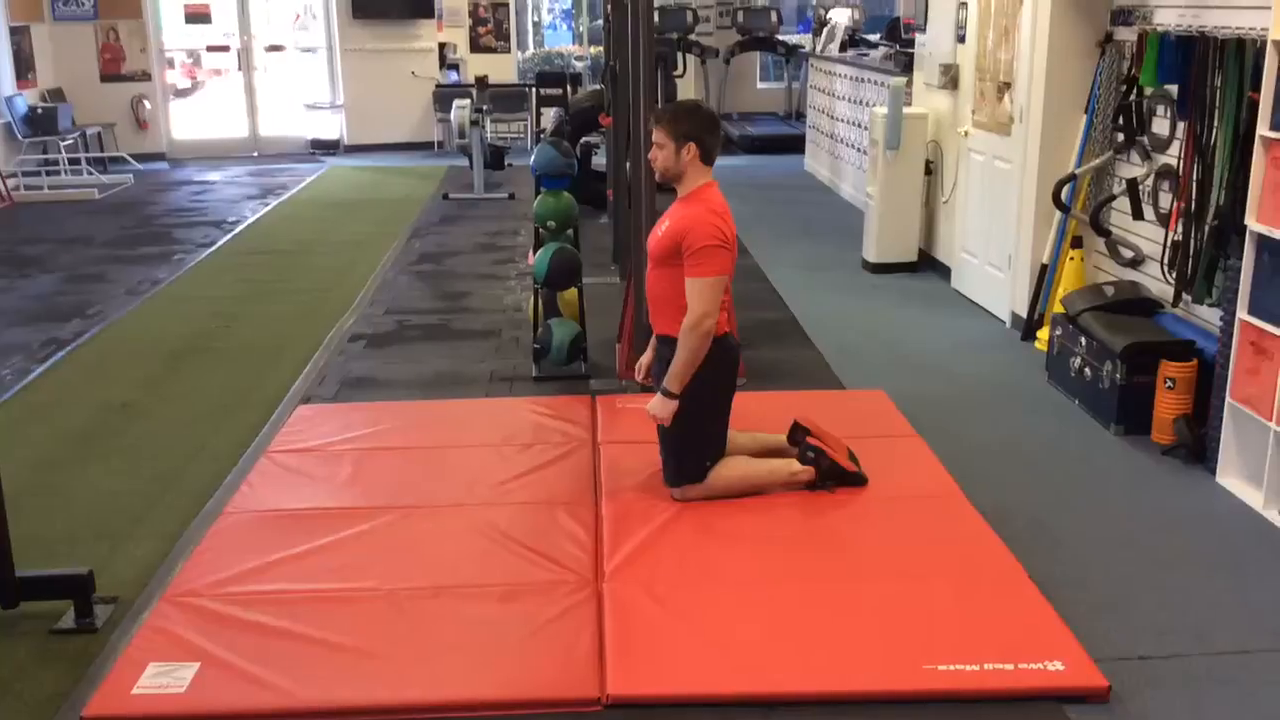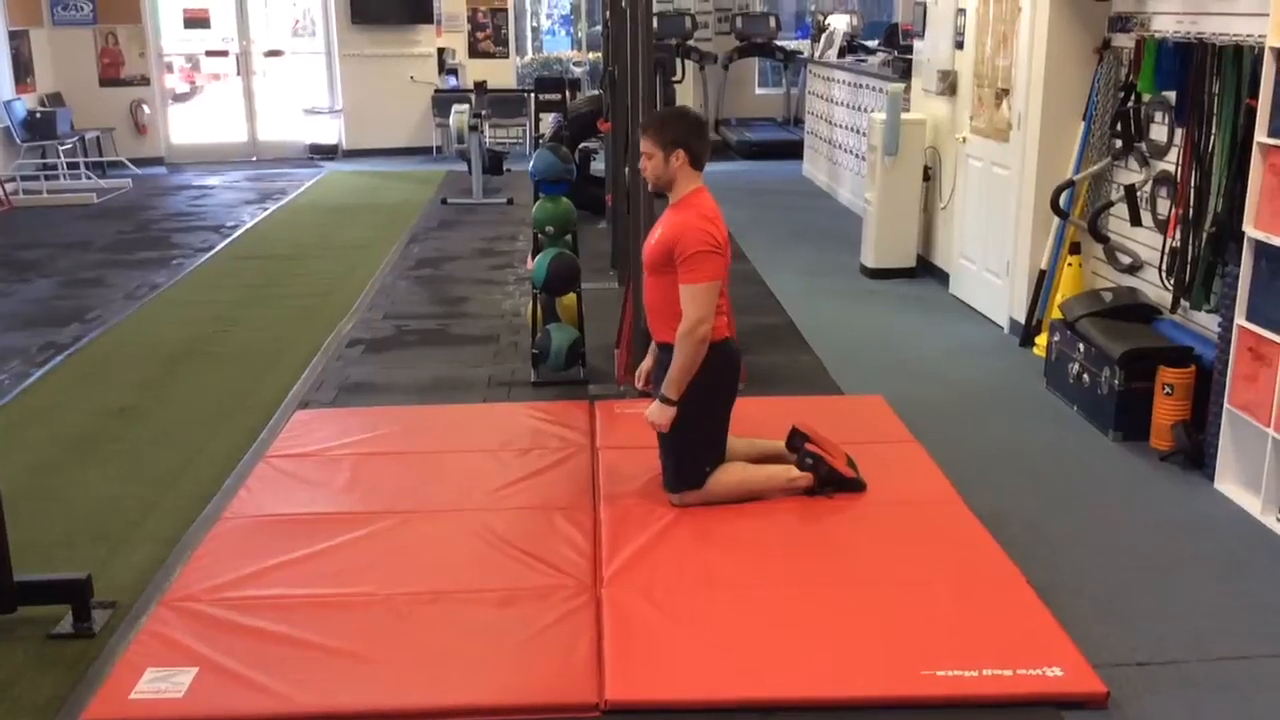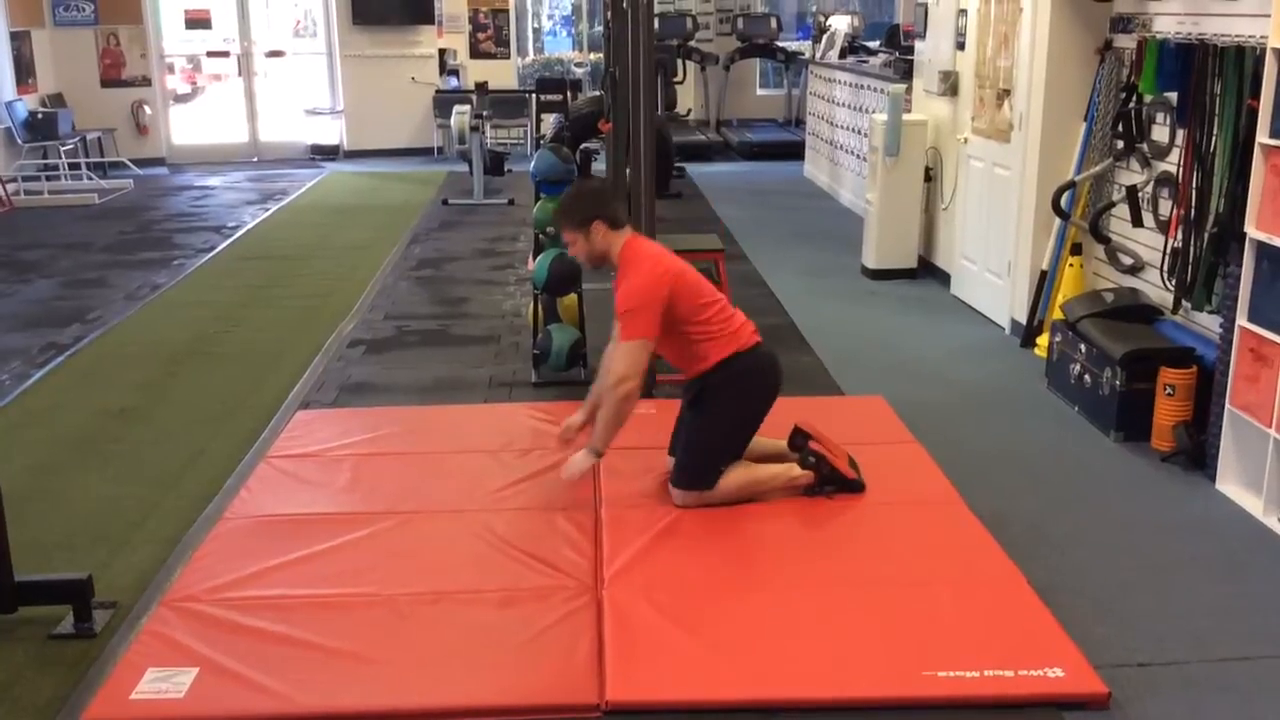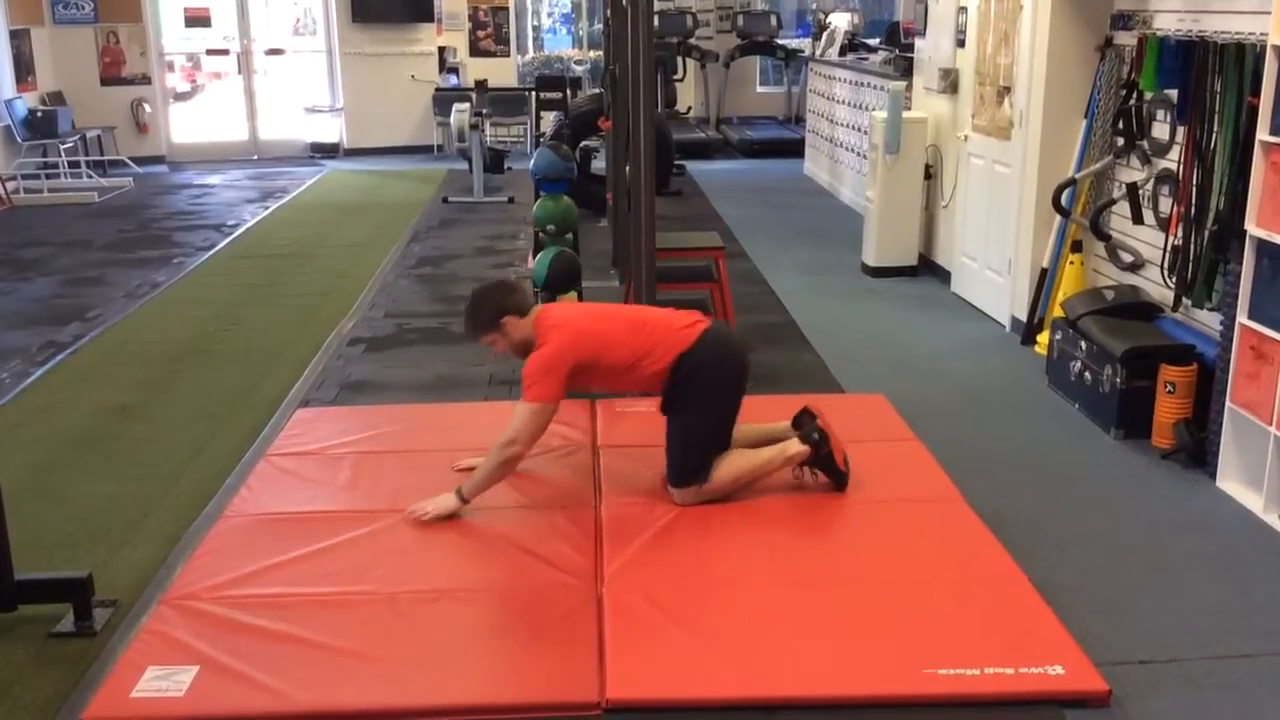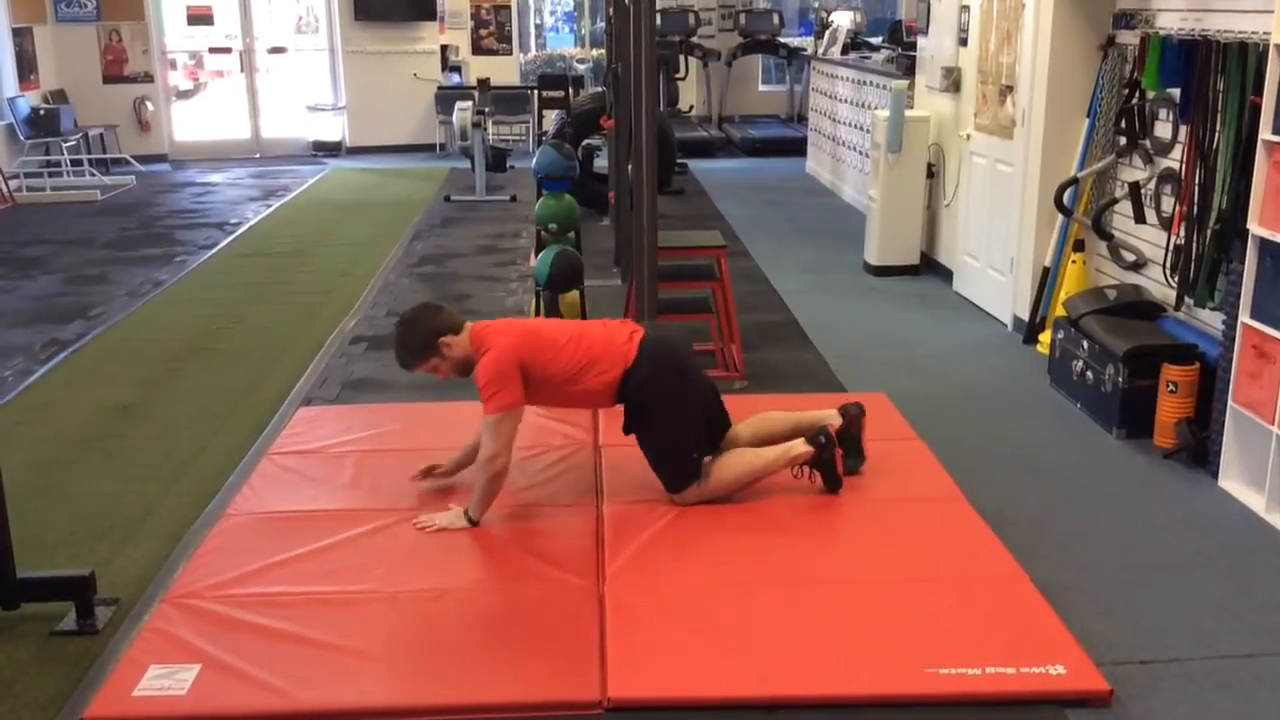
dt=0.5s
person 1, frame 1
left shoulder: (703, 220)
right shoulder: (689, 204)
left elbow: (702, 320)
left wrist: (669, 391)
right wrist: (655, 349)
left hip: (698, 359)
right hip: (680, 350)
left knee: (686, 484)
right knee: (702, 444)
left ankle: (808, 467)
right ankle: (796, 442)
person 1, frame 2
left shoulder: (694, 225)
right shoulder: (682, 209)
left elbow: (697, 326)
left wrist: (667, 398)
right wrist: (654, 356)
left hip: (698, 365)
right hip: (680, 356)
left knee: (684, 489)
right knee: (700, 451)
left ankle: (806, 474)
right ankle: (793, 448)
person 1, frame 3
left shoulder: (639, 281)
right shoulder: (637, 258)
left elbow: (626, 383)
right elbow: (617, 349)
left wrist: (593, 451)
right wrist: (587, 412)
left hip: (740, 375)
right hip: (728, 367)
left knee: (687, 490)
right knee: (680, 464)
left ankle: (808, 474)
right ankle: (795, 450)
person 1, frame 4
left shoulder: (552, 348)
right shoulder: (553, 320)
left elbow: (515, 444)
right elbow: (529, 413)
left wrist: (459, 498)
right wrist: (492, 461)
left hip: (705, 367)
right hip: (704, 347)
left knee: (685, 489)
right knee: (700, 451)
left ankle: (800, 450)
right ankle: (795, 428)
person 1, frame 5
left shoulder: (493, 361)
right shoulder: (489, 345)
left elbow: (496, 459)
right elbow: (494, 431)
left wrist: (469, 515)
right wrist: (453, 466)
left hip: (650, 375)
right hip: (650, 357)
left knee: (689, 488)
right knee: (731, 438)
left ankle: (804, 448)
right ankle: (837, 420)
